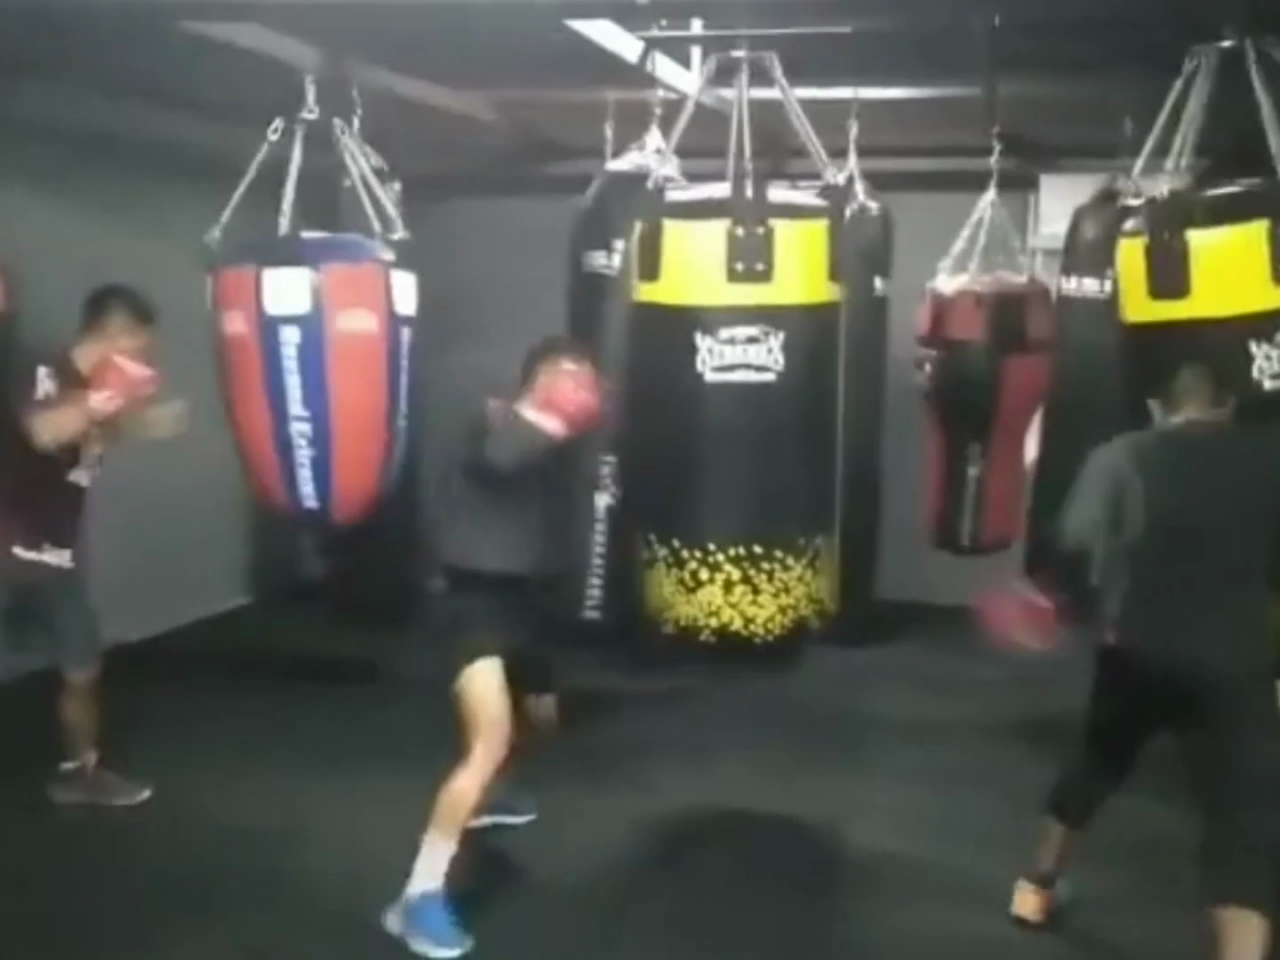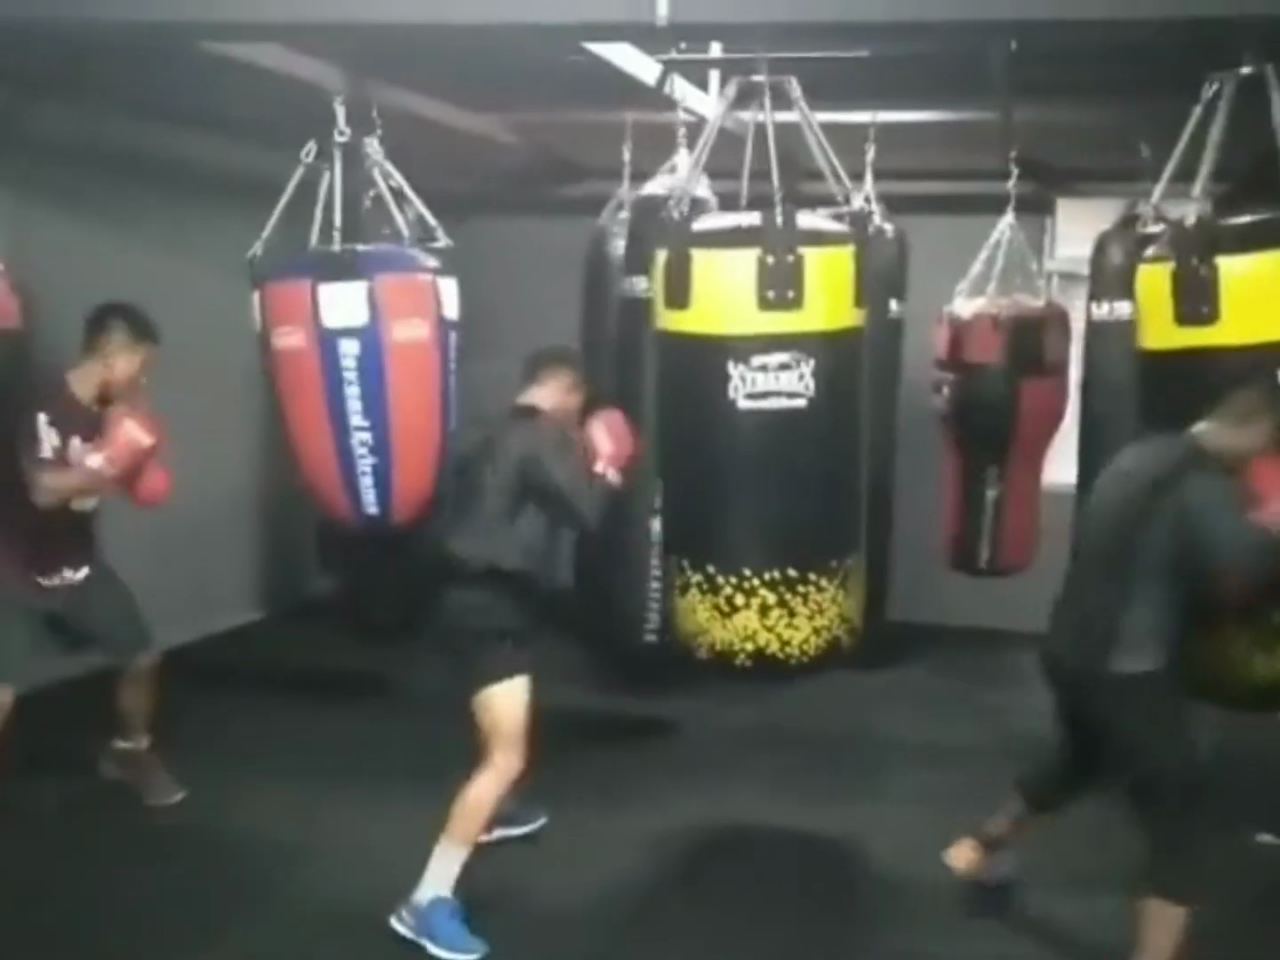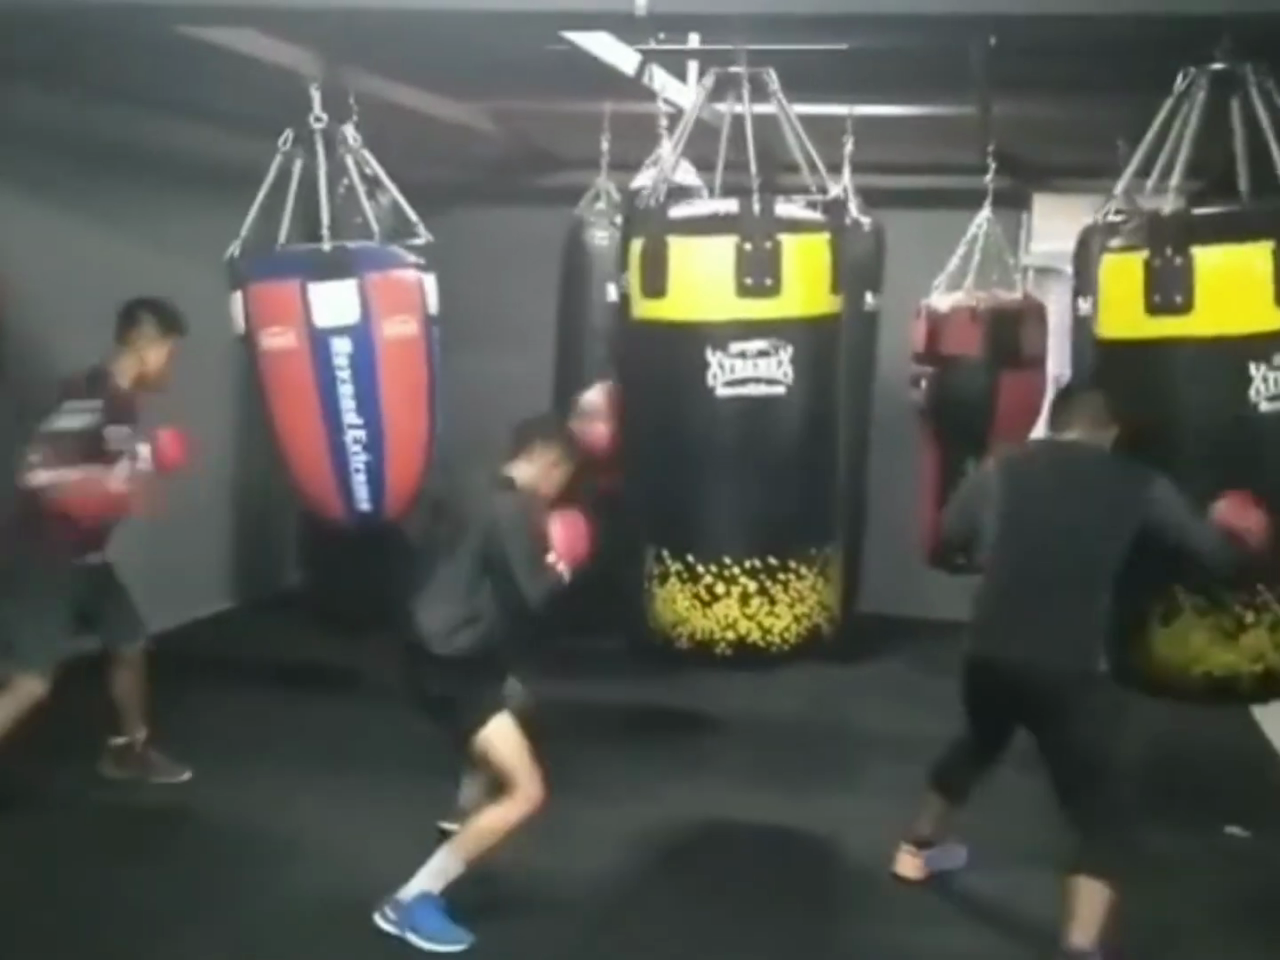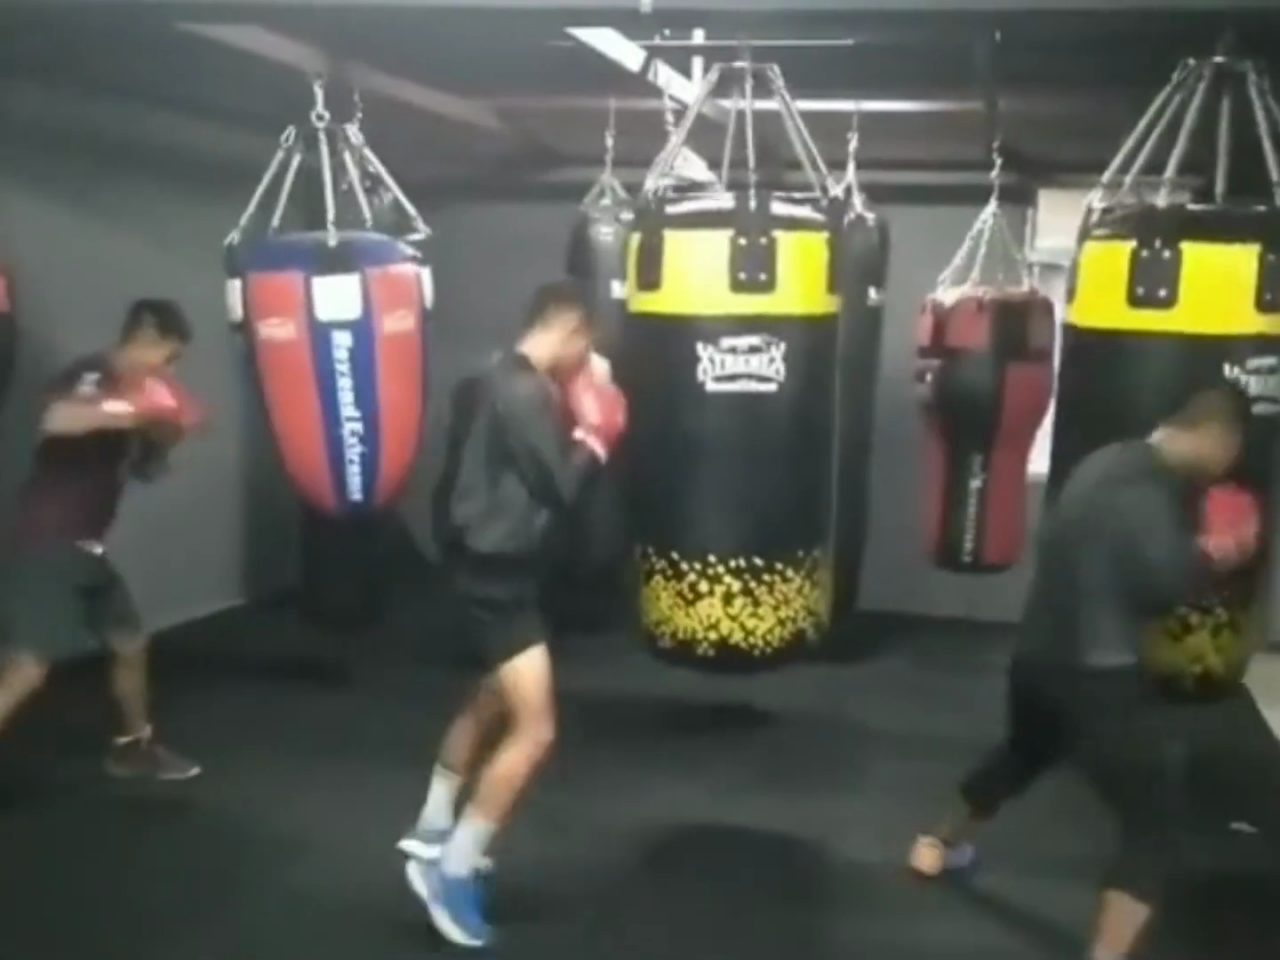
dt=0.3s
person 1, frame 1
left shoulder: (542, 447)
right shoulder: (495, 424)
right elbow: (504, 456)
right wrist: (551, 419)
left hip: (524, 598)
right hip: (479, 602)
left knee: (541, 714)
right knee: (489, 745)
left ankle: (478, 799)
right ankle: (420, 897)
person 1, frame 2
left shoulder: (505, 432)
right shoulder: (546, 434)
right elbow: (582, 510)
right wrist: (606, 469)
left hip: (492, 594)
right hip: (488, 601)
left knee: (517, 714)
right knee: (506, 757)
left ankle: (492, 811)
right ankle: (428, 902)
person 1, frame 3
left shoulder: (489, 502)
right shoulder: (513, 512)
right elbow: (529, 596)
left wrist: (540, 562)
right wrist: (558, 566)
left hip: (453, 651)
right hip: (455, 666)
left knee: (512, 703)
right knee: (526, 791)
left ankle: (473, 816)
right ankle: (410, 901)
person 1, frame 4
left shoulder: (496, 379)
right shoulder: (526, 392)
right elbow: (558, 484)
left wrist: (571, 431)
right wrist: (592, 440)
left hip: (485, 562)
right hip: (498, 572)
left knee: (490, 701)
right knee: (534, 730)
left ankle: (435, 830)
right ankle: (449, 869)
person 2, frame 1
left shoulder: (1123, 455)
left elbow: (1081, 542)
left hip: (1134, 652)
right hip: (1229, 666)
left knee: (1097, 762)
left ankle: (1038, 885)
person 2, frame 2
left shoulder: (1137, 458)
right shoulder: (1203, 483)
left hip: (1069, 652)
right hip: (1124, 673)
left knee: (1078, 757)
right knee: (1178, 826)
left ankle: (981, 846)
person 2, frame 3
left shoulder: (999, 470)
right shoulder: (1139, 483)
left elbow: (949, 544)
right elbow: (1212, 549)
right wrist: (1233, 535)
left hip: (992, 653)
right hip: (1071, 668)
left knee: (978, 741)
right knee: (1098, 816)
left ankle: (917, 848)
person 2, frame 4
left shoulder: (1113, 465)
right shoulder: (1146, 491)
right elbow: (1172, 581)
left wrist: (1198, 547)
right wrist: (1218, 551)
left hip: (1038, 657)
right hip: (1095, 670)
left knee: (1021, 755)
right knee: (1156, 819)
left ankle: (939, 844)
person 3, frame 1
left shoulder: (99, 385)
right elbow: (45, 433)
right wrist: (108, 396)
left hip: (56, 558)
left knee: (82, 669)
left ankle: (79, 771)
person 3, frame 2
left shoulder: (112, 409)
right shoulder: (47, 409)
left elbow: (120, 471)
right elbow: (47, 490)
right wrist: (106, 461)
left hip: (79, 567)
left knee: (141, 657)
left ankle: (132, 754)
person 3, frame 3
left shoulder: (123, 399)
right shoulder: (90, 398)
right elbow: (40, 470)
left wrist: (145, 457)
right wrist: (99, 483)
left hip: (83, 555)
right hip: (46, 555)
left knee: (131, 646)
left ankle: (131, 749)
person 3, frame 4
left shoulder: (124, 386)
right shoulder: (92, 376)
left elbow: (146, 467)
right elbow: (57, 422)
left wrist: (162, 430)
right wrist: (129, 409)
left hip: (81, 544)
right hip: (49, 542)
left knee: (131, 644)
left ankle: (134, 745)
